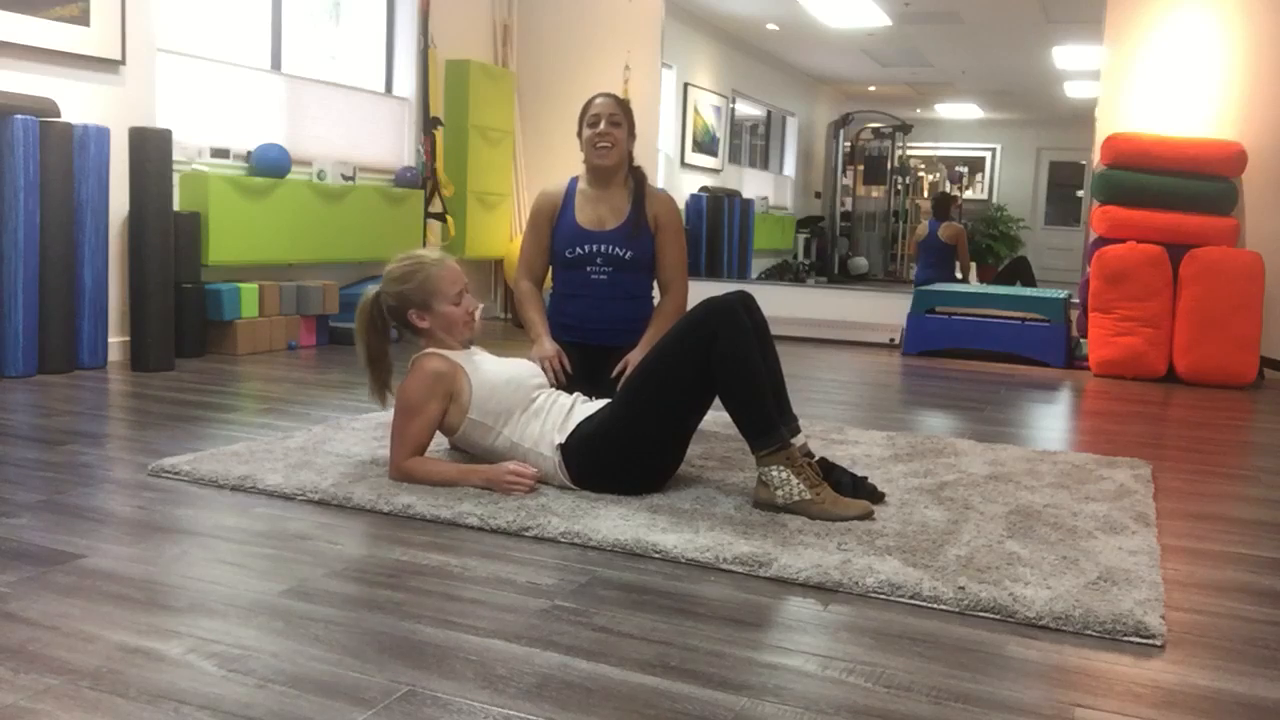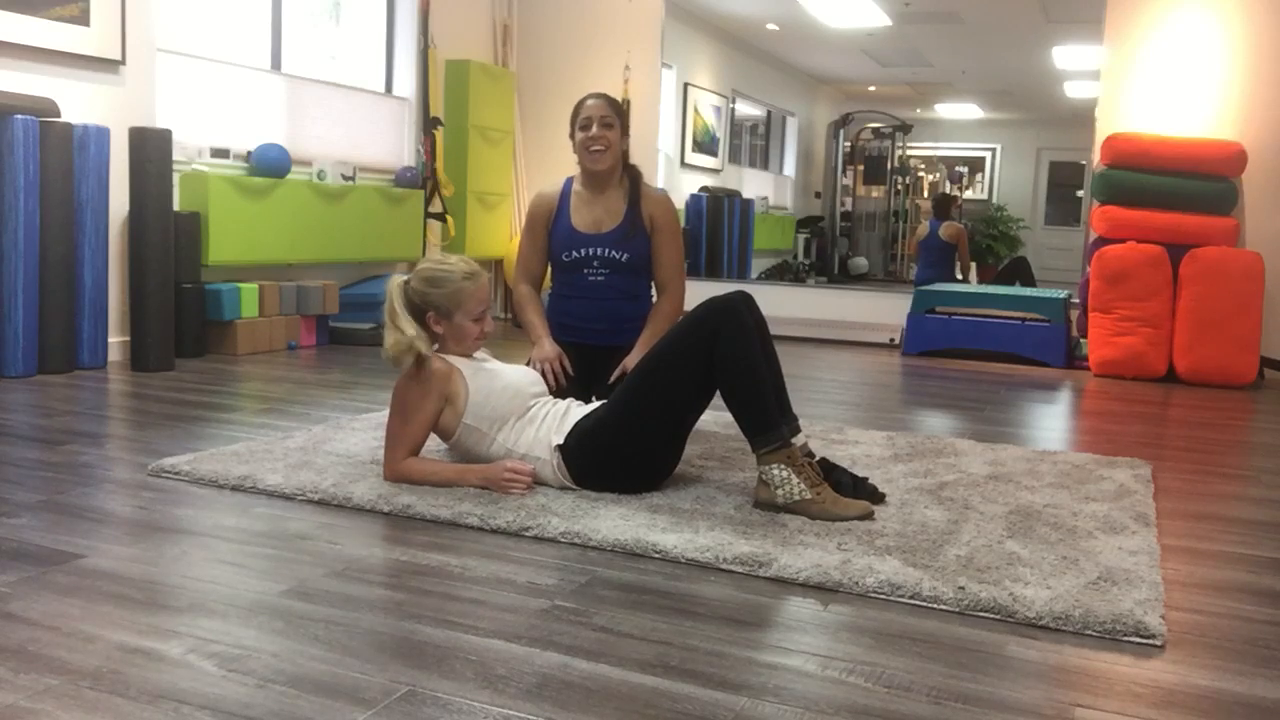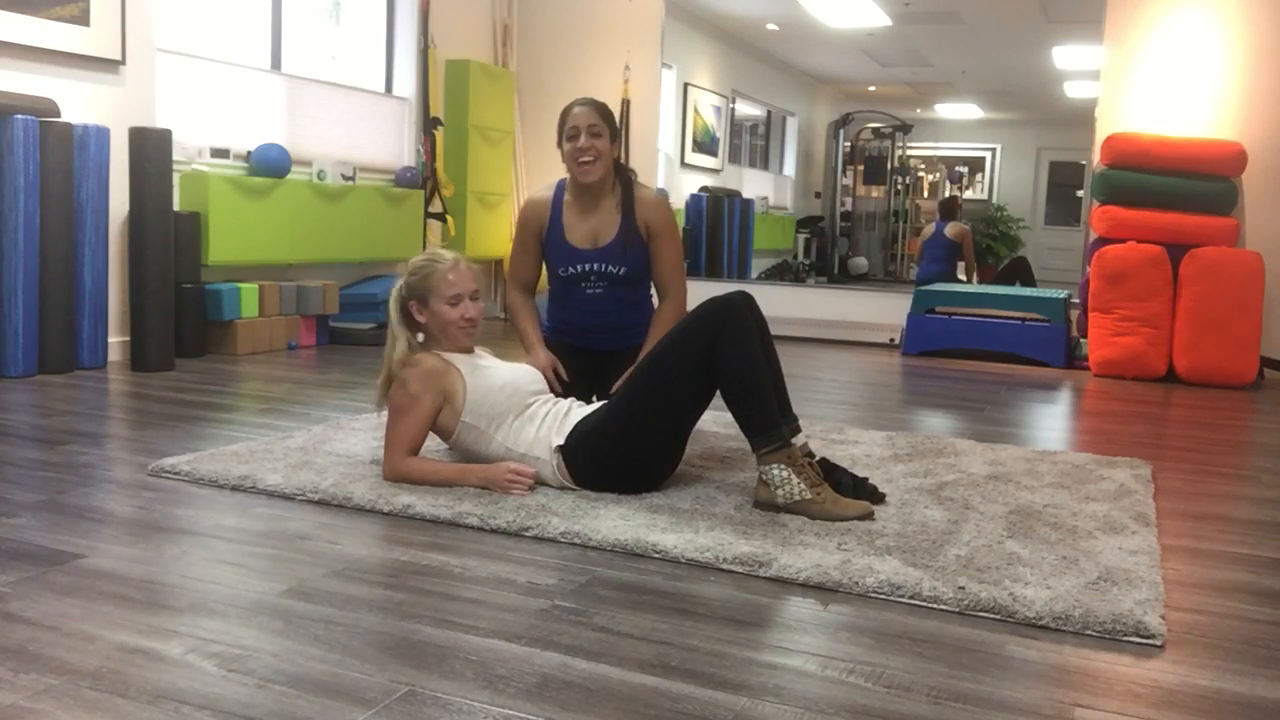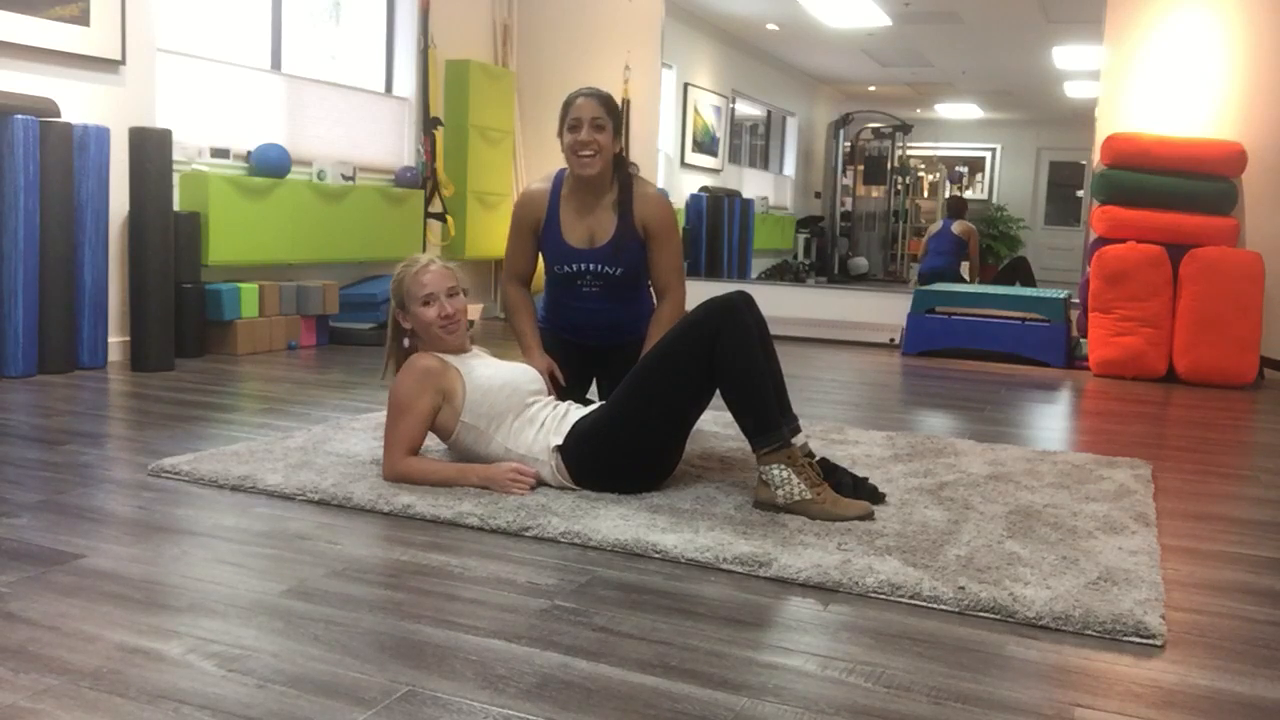
dt=0.4s
person 1, frame 1
left shoulder: (467, 354)
right shoulder: (432, 373)
right elbow: (403, 465)
right wrist: (485, 474)
left hip: (604, 434)
right hip: (596, 458)
left knee: (734, 308)
right knee: (719, 318)
left ankle: (793, 458)
right ankle: (782, 476)
person 1, frame 2
left shoulder: (473, 359)
right shoulder: (429, 375)
right elbow: (397, 465)
right wrist: (483, 474)
left hip: (600, 438)
right hip: (592, 457)
left knee: (734, 309)
right knee: (721, 320)
left ankle: (793, 458)
right ankle: (783, 478)
person 1, frame 3
left shoulder: (475, 358)
right shoulder: (427, 371)
right elbow: (396, 465)
right wrist: (485, 474)
left hip: (600, 437)
right hip: (590, 457)
left knee: (735, 309)
right knee: (722, 317)
left ankle: (792, 460)
right ankle: (783, 476)
person 1, frame 4
left shoulder: (477, 357)
right shoulder: (424, 372)
right elbow: (396, 465)
right wrist: (484, 473)
left hip: (596, 439)
right hip: (589, 457)
left knee: (734, 309)
right knee: (722, 319)
left ankle: (794, 458)
right ankle: (783, 477)
person 2, frame 1
left shoulder: (658, 206)
right shoulder: (552, 201)
left elbow: (674, 292)
right elbow: (527, 281)
left wrist: (645, 349)
right wrist: (542, 339)
left hip: (628, 353)
right hip: (564, 349)
person 2, frame 2
left shoulder: (654, 205)
right shoulder: (548, 203)
left elbow: (671, 292)
right elbow: (525, 284)
left wrist: (642, 352)
right wrist: (542, 341)
left hip: (627, 351)
right hip: (563, 348)
person 2, frame 3
left shoulder: (650, 207)
right shoulder: (539, 209)
left elbow: (673, 296)
right elbow: (519, 290)
right wrist: (536, 349)
left hip: (629, 351)
right hip: (563, 348)
person 2, frame 4
left shoulder: (650, 204)
right shoulder: (536, 201)
left elbow: (670, 295)
right elbow: (515, 283)
right wrist: (533, 352)
left hip: (631, 342)
right hip: (560, 339)
